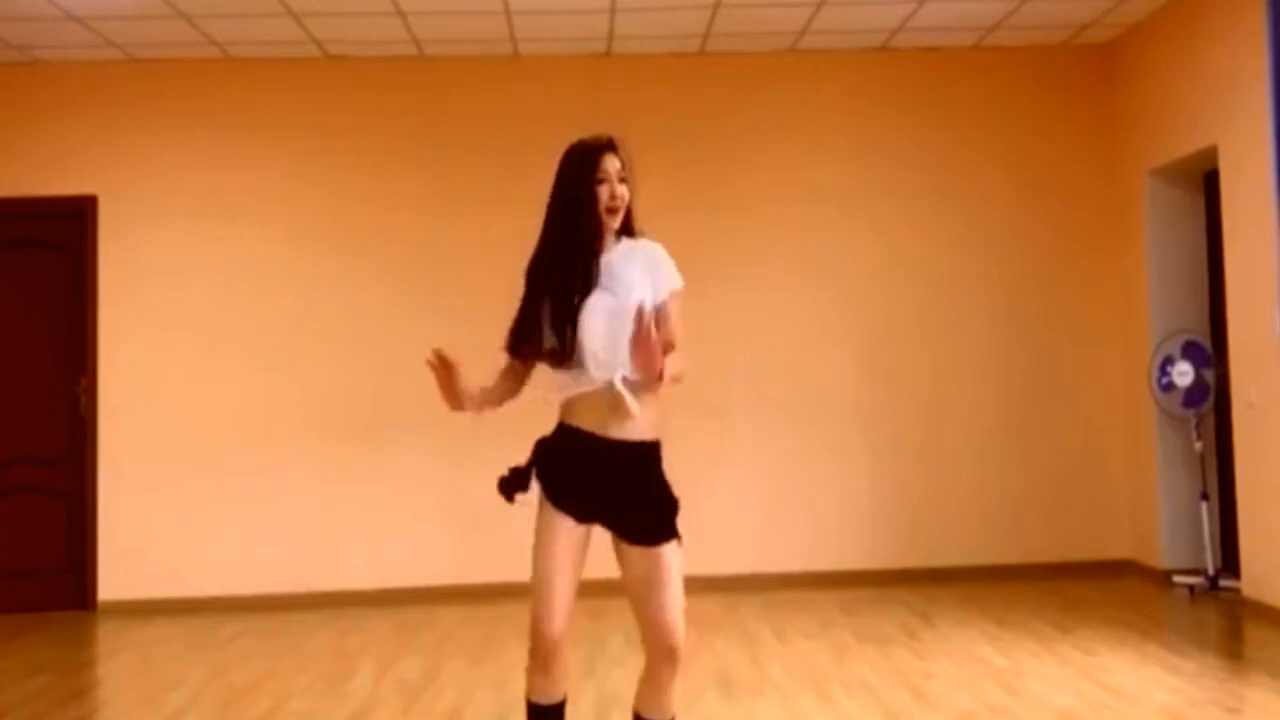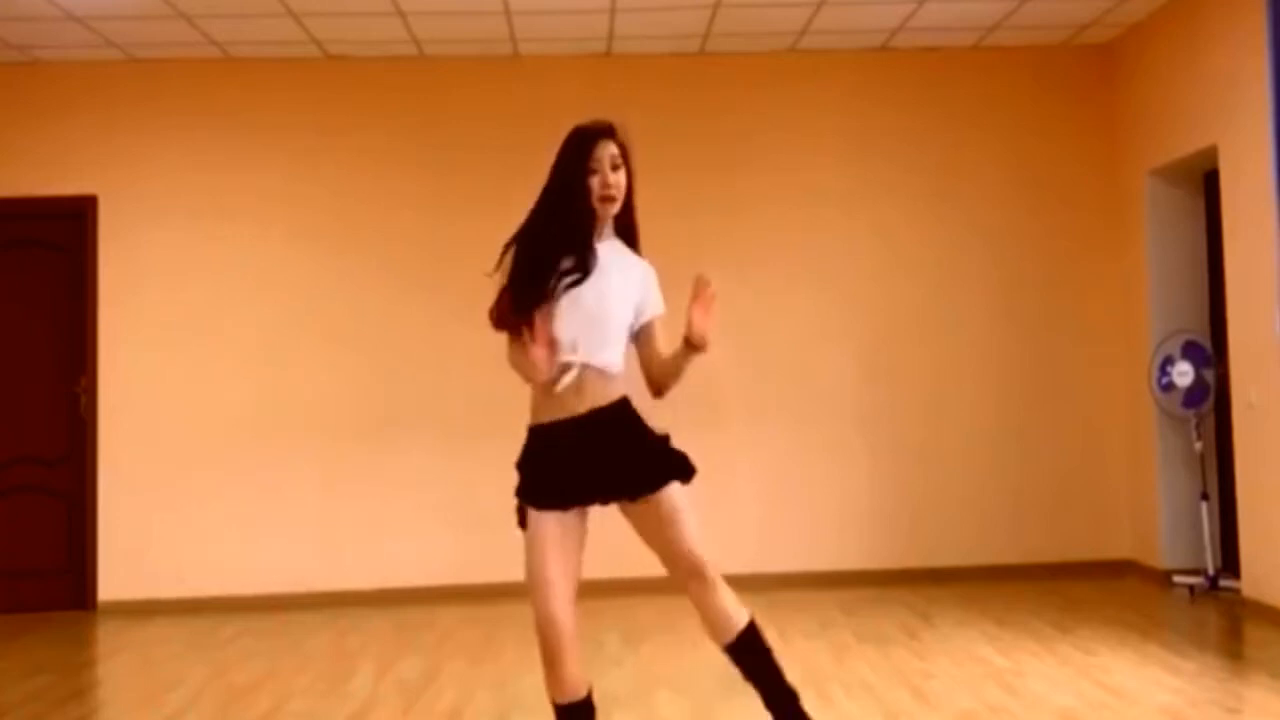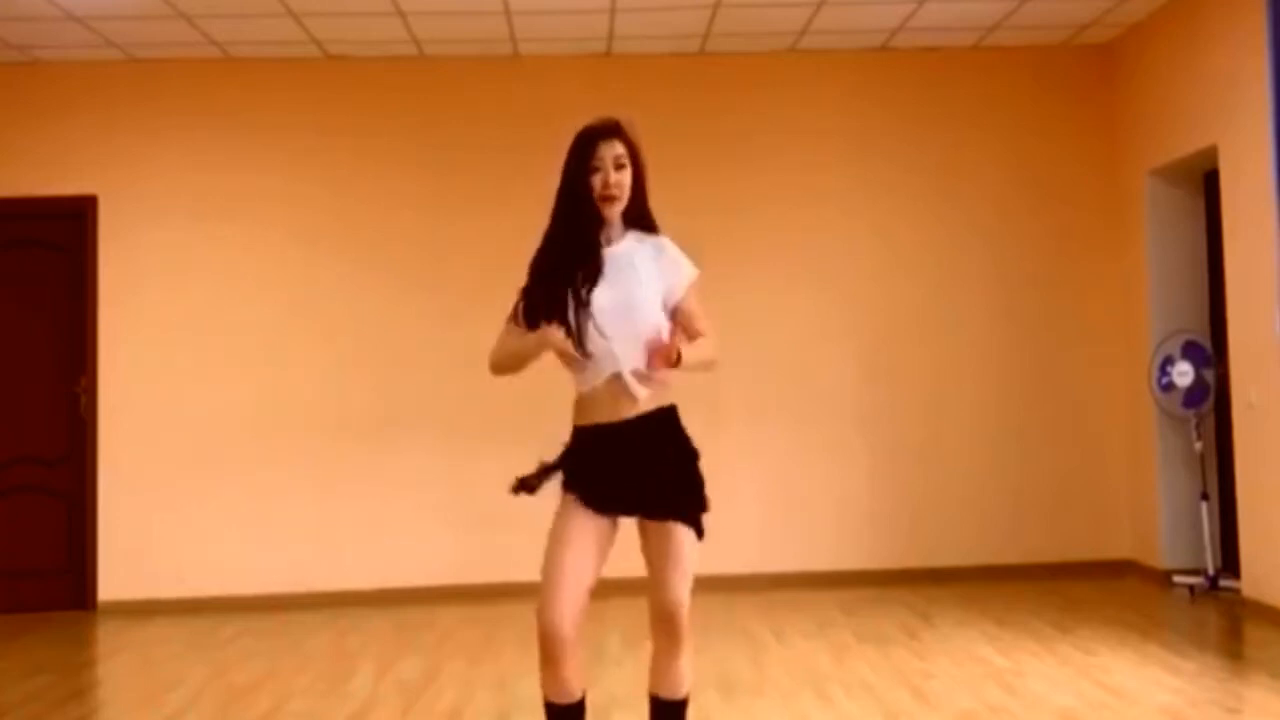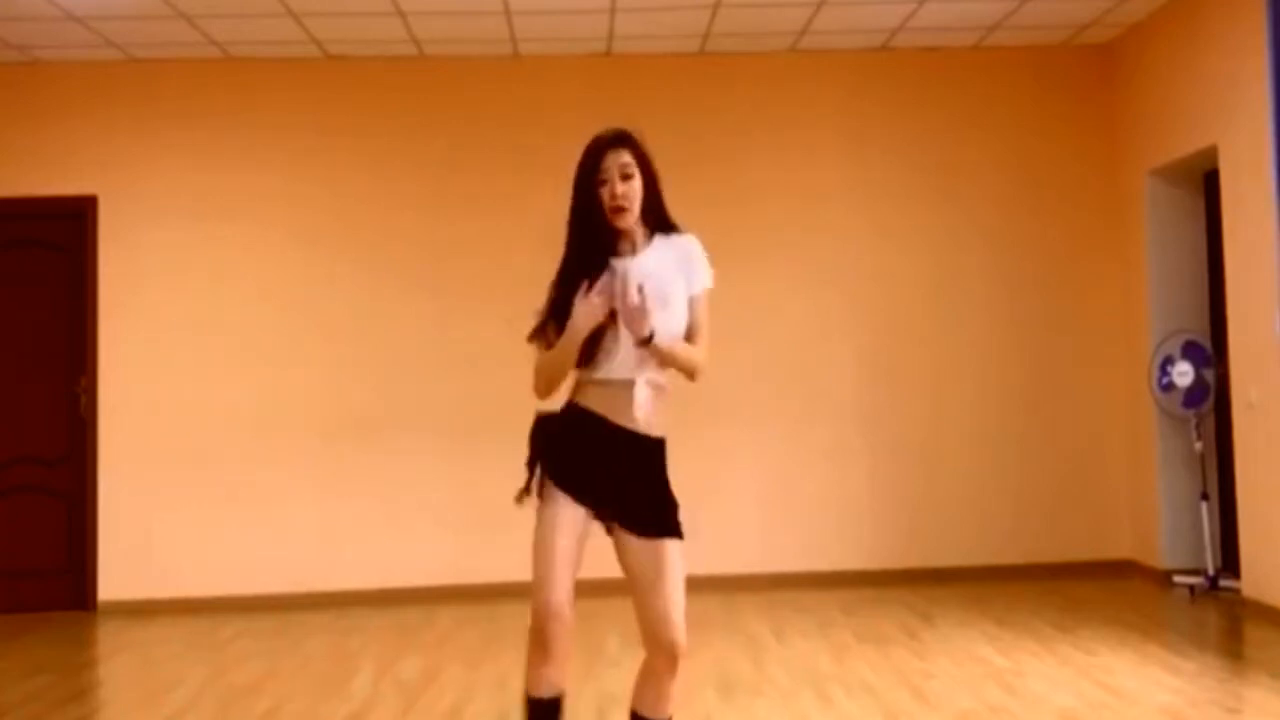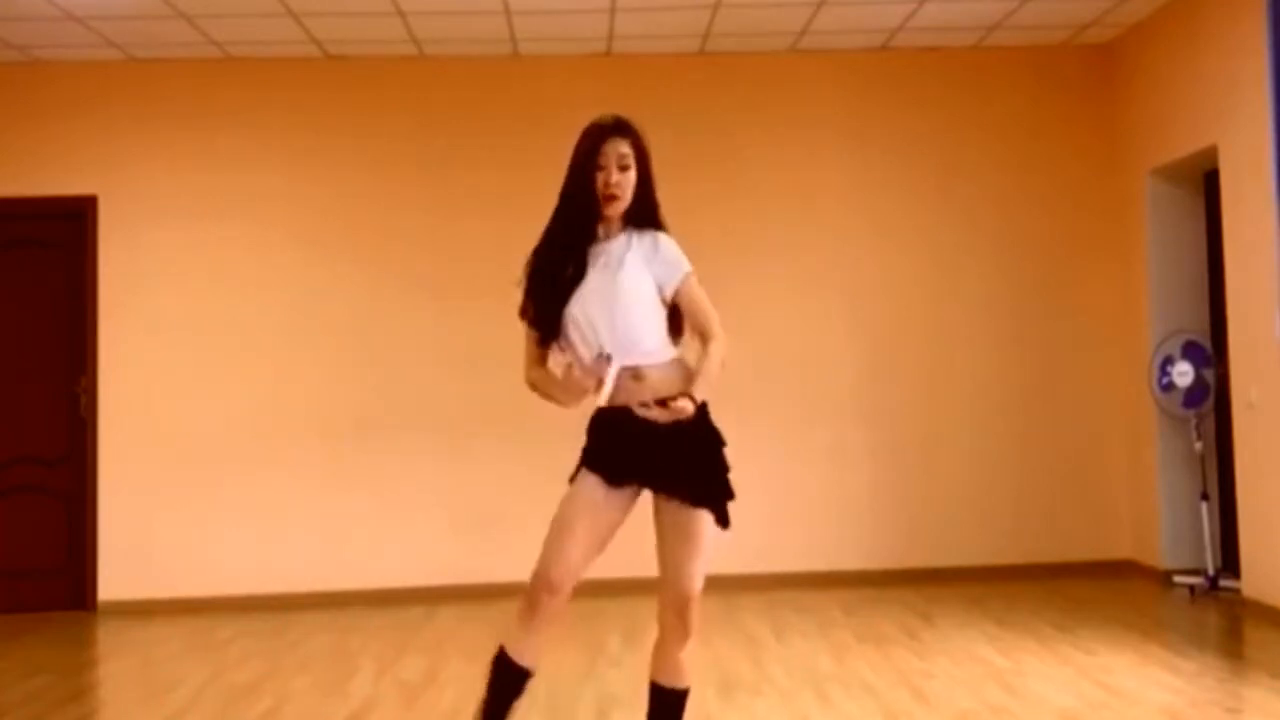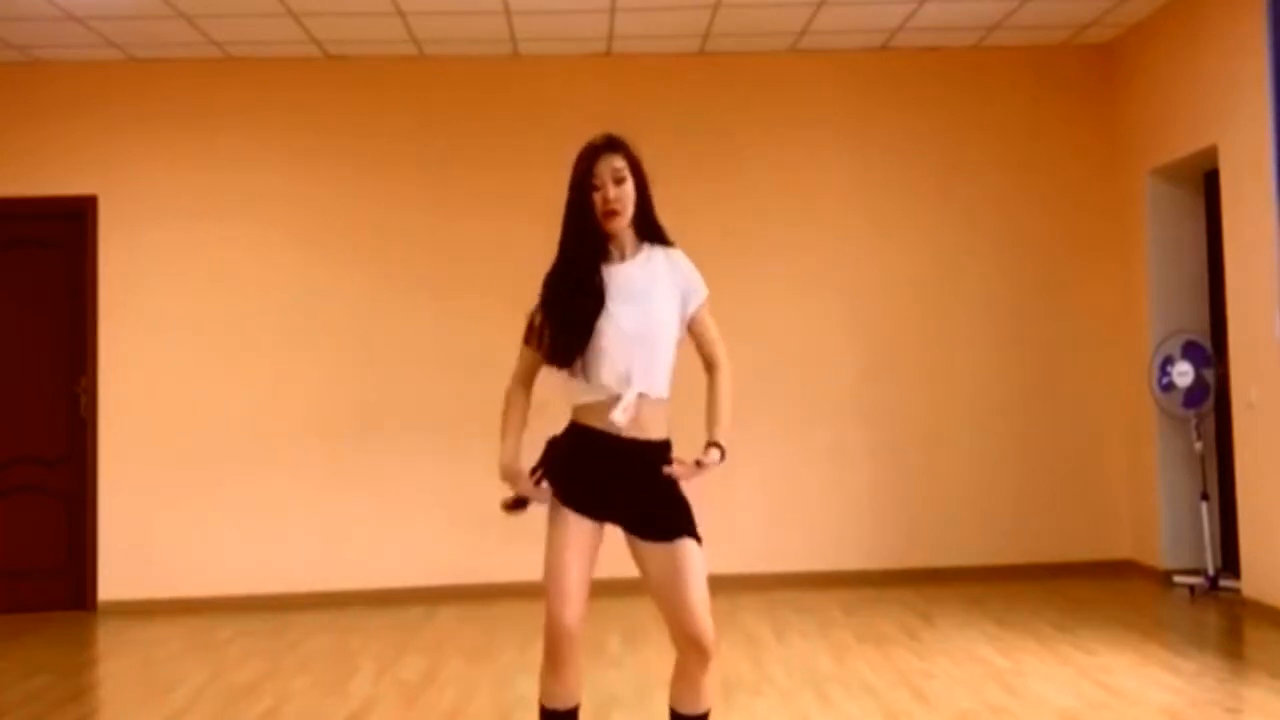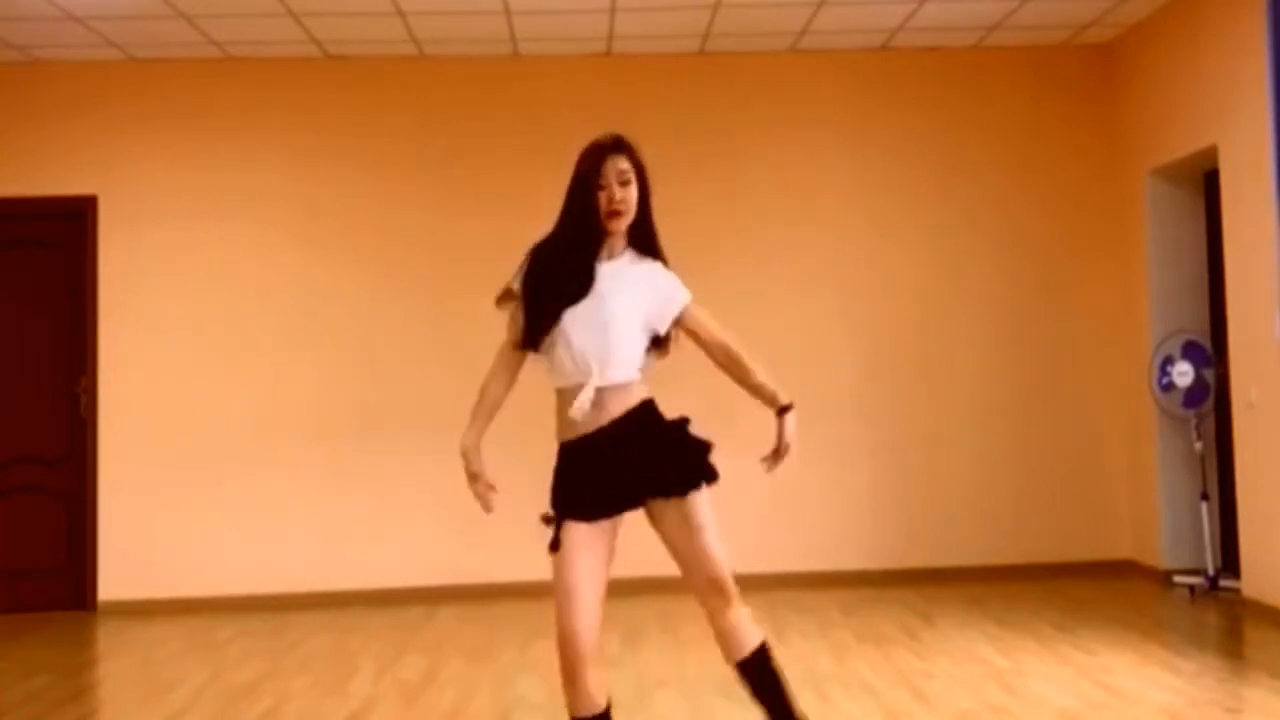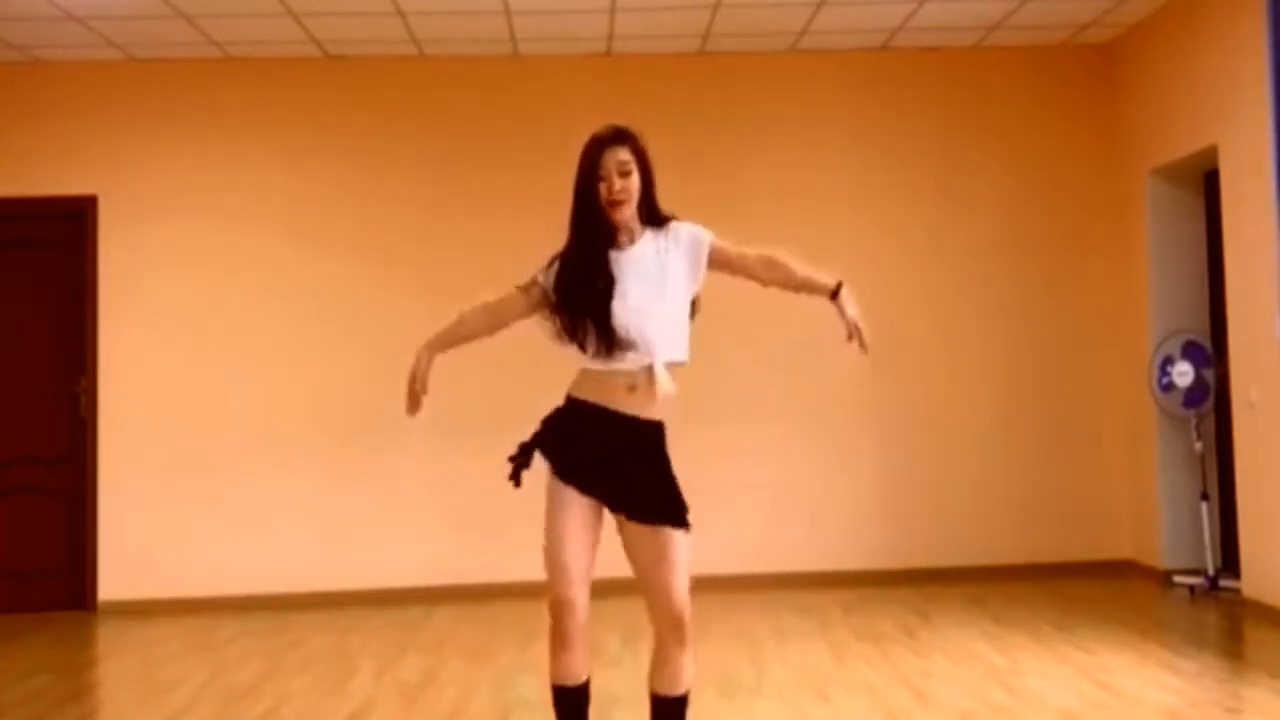
dt=0.4s
person 1, frame 1
left shoulder: (650, 260)
right shoulder: (555, 277)
left elbow: (678, 363)
right elbow: (515, 372)
left wrist: (662, 366)
right wrist: (470, 398)
left hip: (640, 469)
right hip: (573, 463)
left knee: (668, 645)
right knee: (548, 635)
person 1, frame 2
left shoulder: (636, 271)
right shoulder: (539, 253)
left elbow: (659, 380)
right elbow: (518, 346)
left wrist: (692, 344)
right wrist: (532, 366)
left hip: (618, 433)
right hip: (551, 453)
left knee: (697, 570)
right knee: (554, 629)
person 1, frame 3
left shoulder: (660, 254)
right shoulder: (558, 265)
left elbow: (707, 348)
right elbow: (498, 359)
left wrist: (675, 356)
right wrist: (543, 337)
left hip: (661, 445)
right hip: (593, 456)
left knee: (672, 619)
right knee: (555, 629)
person 1, frame 4
left shoulder: (683, 253)
right shoulder: (585, 275)
left elbow: (698, 362)
right elbow: (543, 382)
left wrist: (648, 335)
right wrist: (582, 325)
left hip: (641, 460)
right hip: (574, 446)
left knee: (668, 645)
right knee: (551, 618)
person 1, frame 5
left shoulder: (654, 249)
right shoulder: (557, 260)
left elbow: (715, 337)
right elbow: (534, 366)
left wrist: (689, 397)
right wrist: (564, 388)
left hip: (682, 432)
right hip: (613, 438)
left knee: (680, 612)
right knee: (548, 585)
person 1, frame 6
left shoulder: (671, 268)
right shoulder: (567, 282)
left elbow: (717, 363)
right elbow: (522, 381)
left wrist: (715, 445)
right wrist: (511, 458)
left hip: (650, 469)
right hip: (580, 462)
left knee: (698, 642)
right knee: (561, 632)
person 1, frame 7
left shoulder: (654, 279)
right shoulder: (547, 266)
left elbow: (721, 348)
right elbow: (511, 358)
left wrist: (781, 407)
right wrist: (472, 439)
left hip: (650, 441)
right hip: (581, 465)
left knee: (719, 587)
right knee: (575, 643)
person 1, frame 8
left shoulder: (681, 243)
right shoulder: (575, 266)
left elbow: (761, 265)
right elbow: (501, 310)
left wrist: (835, 290)
right wrist: (430, 348)
left hip: (643, 448)
right hip: (579, 436)
left knee: (674, 617)
right knee: (566, 608)
